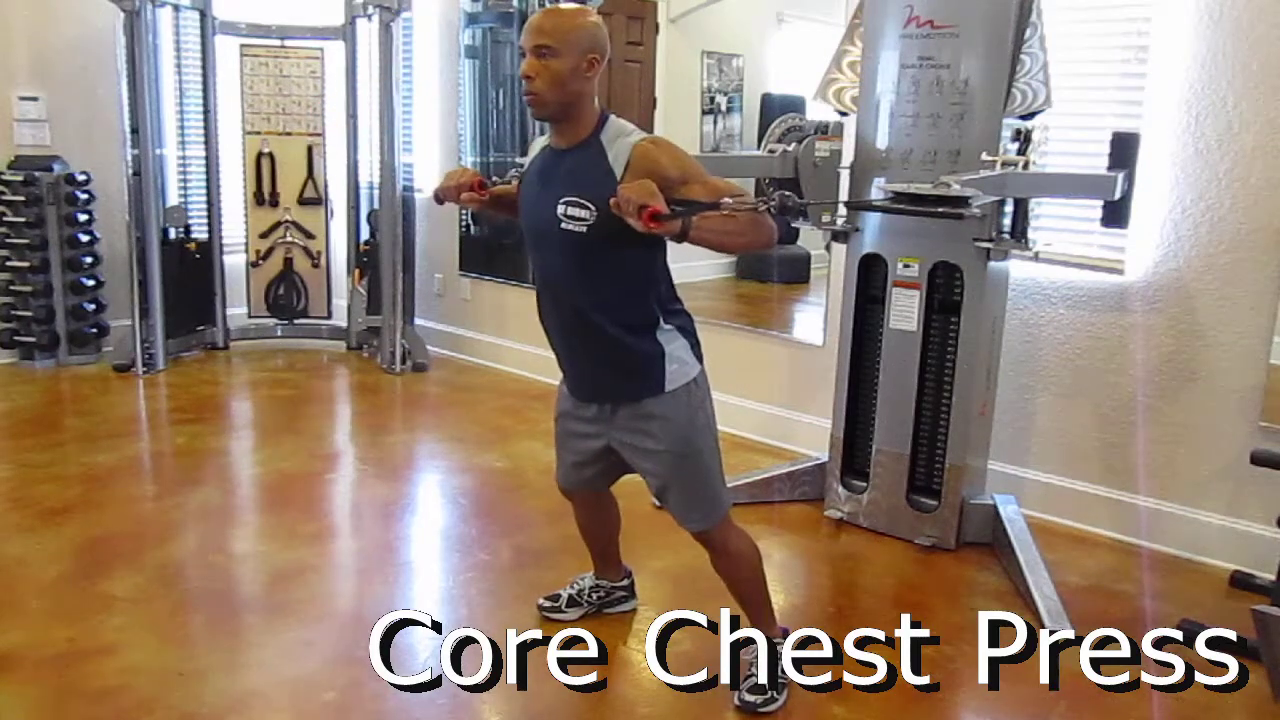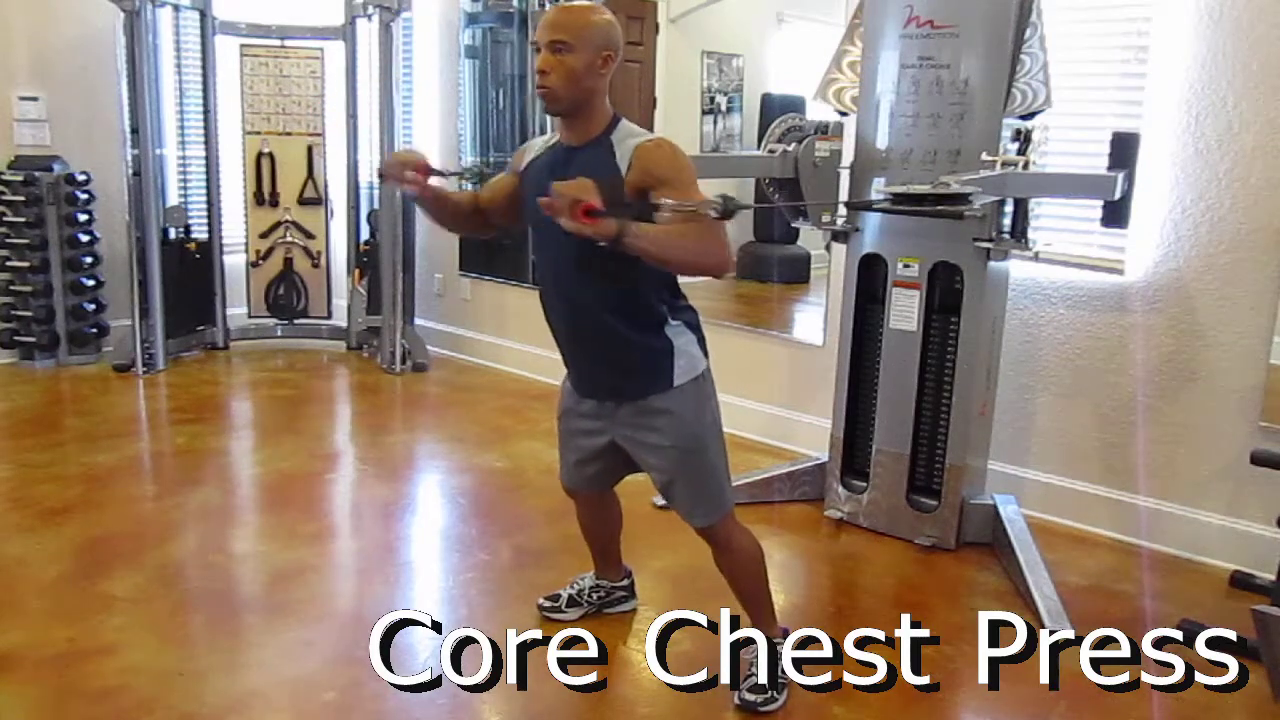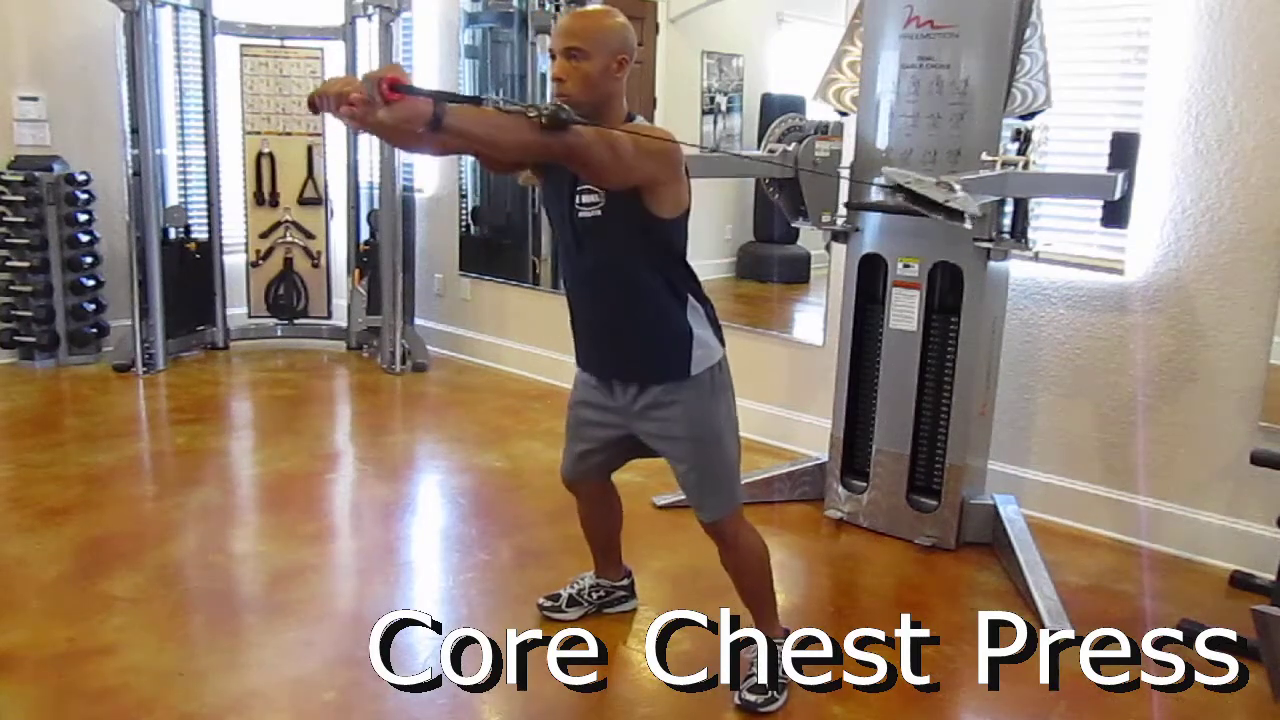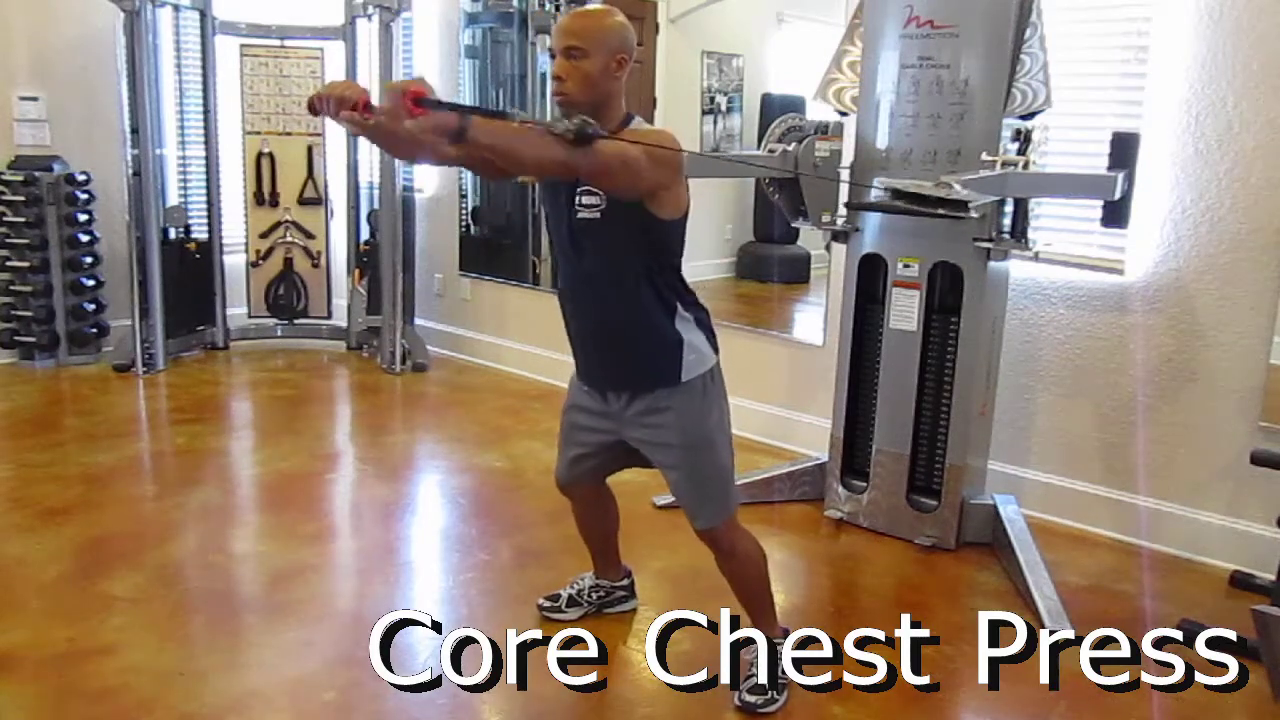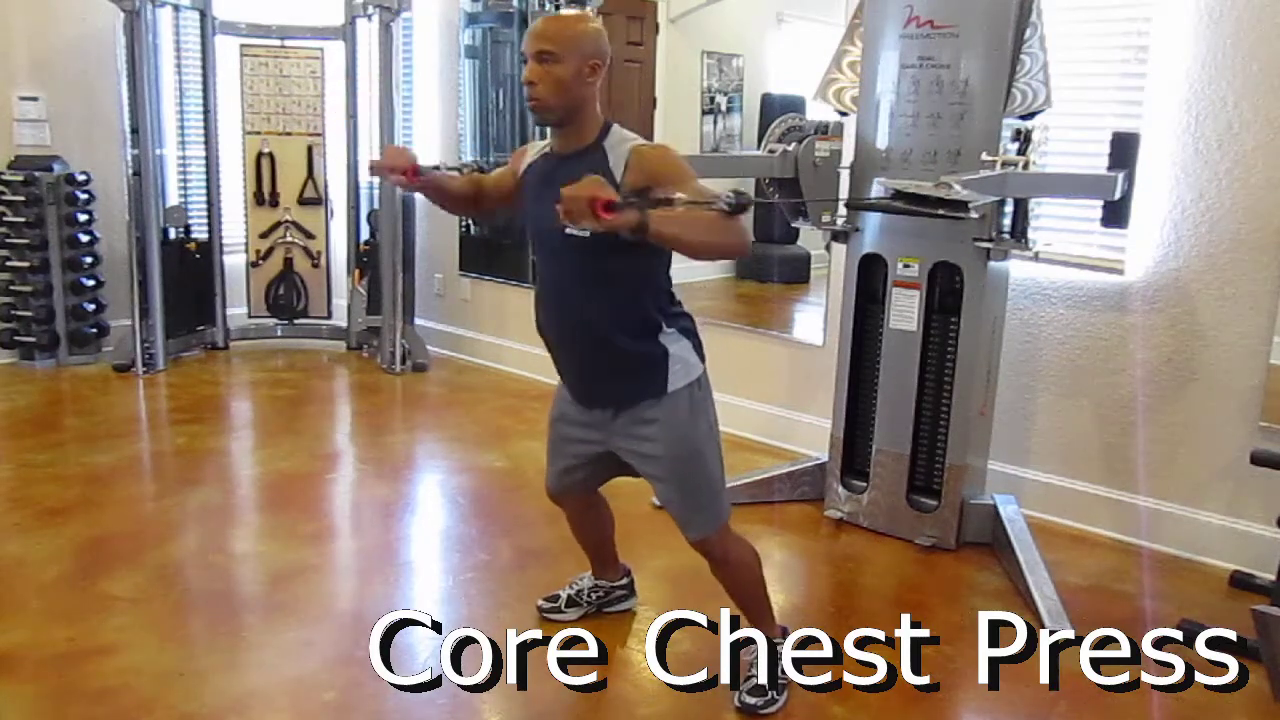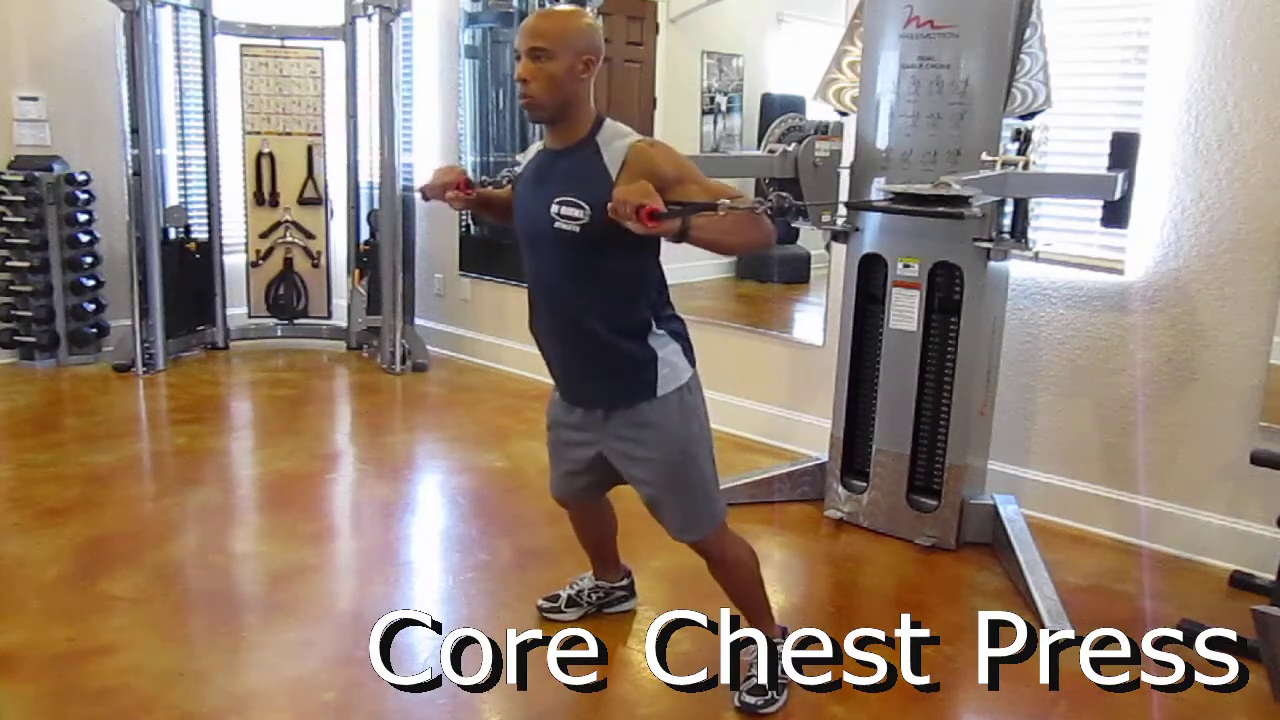
dt=0.4s
person 1, frame 1
left shoulder: (641, 155)
right shoulder: (540, 157)
left elbow: (759, 227)
left wrist: (673, 222)
right wrist: (484, 196)
left hip: (656, 386)
right hip: (581, 383)
left knee: (708, 525)
right knee: (581, 486)
left ankle: (769, 643)
right ankle: (611, 584)
person 1, frame 2
left shoulder: (650, 158)
right shoulder: (537, 157)
left elbow: (715, 254)
right elbow: (476, 220)
left wrist: (612, 228)
right wrist: (427, 191)
left hip: (663, 382)
right hip: (587, 380)
left knee: (712, 520)
right knee: (584, 486)
left ankle: (769, 644)
right ankle: (611, 584)
person 1, frame 3
left shoulder: (652, 151)
right shoulder: (546, 145)
left elbow: (567, 144)
right elbow: (454, 137)
left wrist: (430, 113)
right wrist: (364, 113)
left hip: (681, 374)
right hip: (603, 370)
left knee: (721, 518)
right knee: (583, 476)
left ankle: (770, 642)
right ankle: (611, 583)
person 1, frame 4
left shoulder: (654, 152)
right shoulder: (548, 145)
left elbow: (582, 159)
right elbow: (448, 150)
left wrist: (451, 121)
right wrist: (366, 118)
left hip: (673, 379)
right hip: (598, 375)
left knee: (716, 526)
right knee: (577, 480)
left ankle: (770, 645)
right ankle: (611, 583)
person 1, frame 5
left shoulder: (645, 162)
right shoulder: (532, 163)
left elbow: (731, 236)
right elbow: (475, 196)
left wrist: (630, 219)
right wrist: (422, 178)
left hip: (658, 388)
right hip: (582, 386)
left knee: (709, 535)
right knee: (568, 489)
left ankle: (770, 645)
right ankle: (610, 583)
person 1, frame 6
left shoulder: (638, 158)
right shoulder: (534, 162)
left elbow: (756, 230)
left wrist: (671, 221)
right wrist: (472, 196)
left hip: (649, 391)
right hip: (575, 389)
left knee: (704, 534)
right knee: (575, 493)
left ankle: (770, 645)
right ankle: (611, 583)
